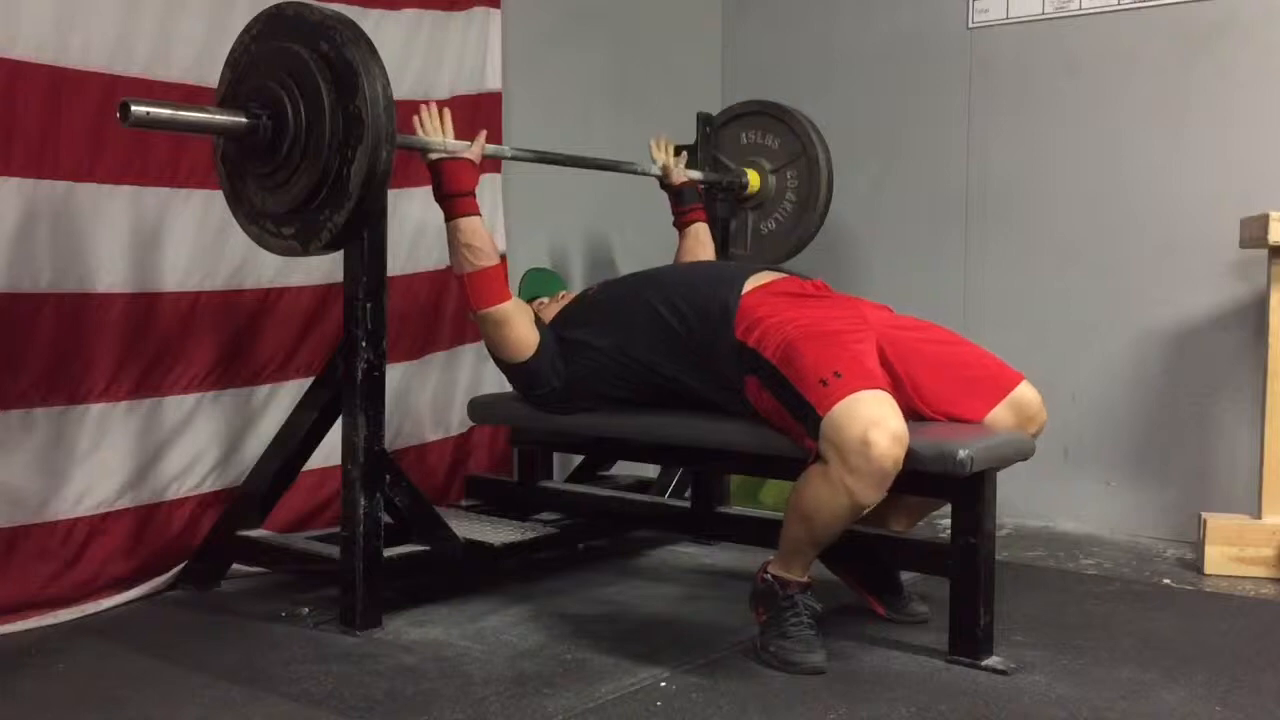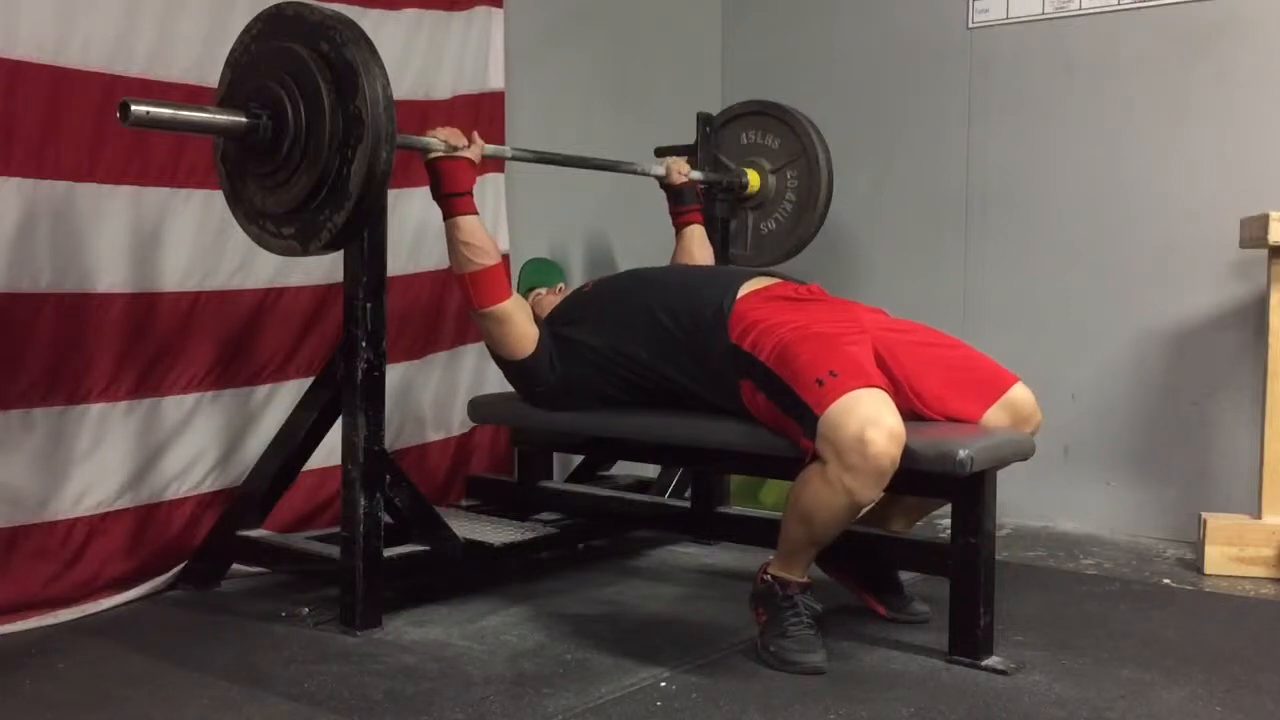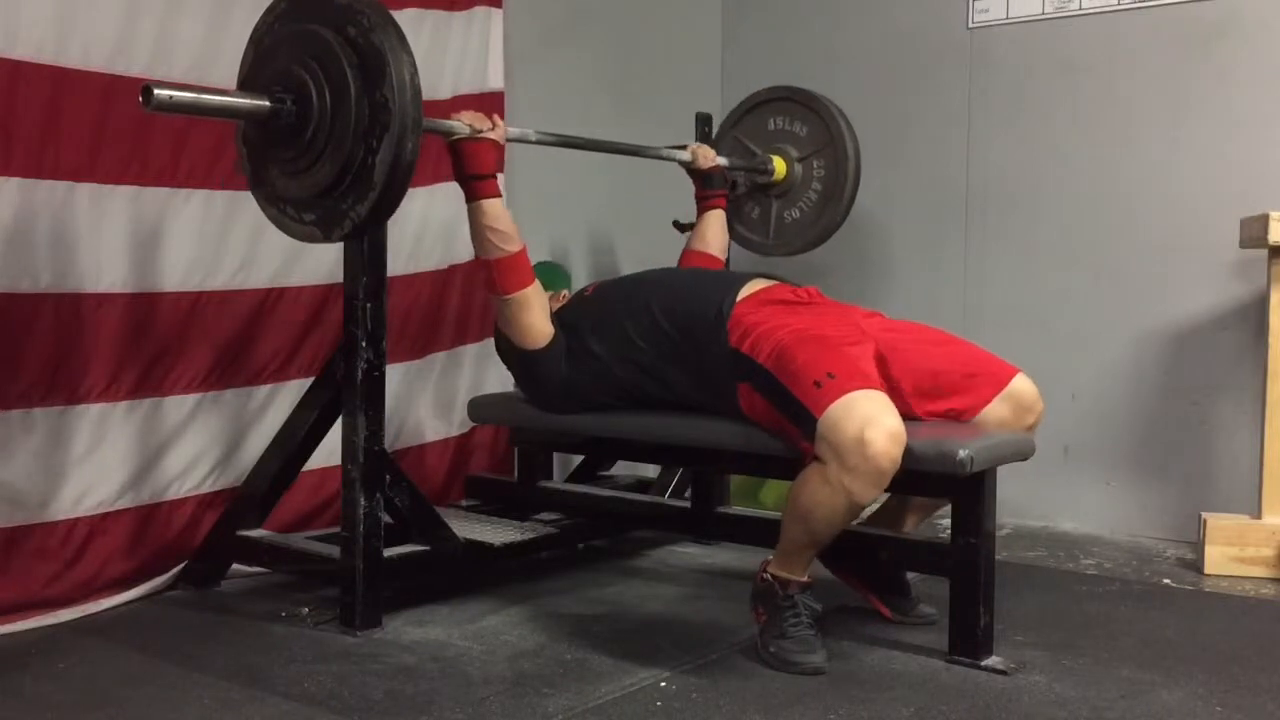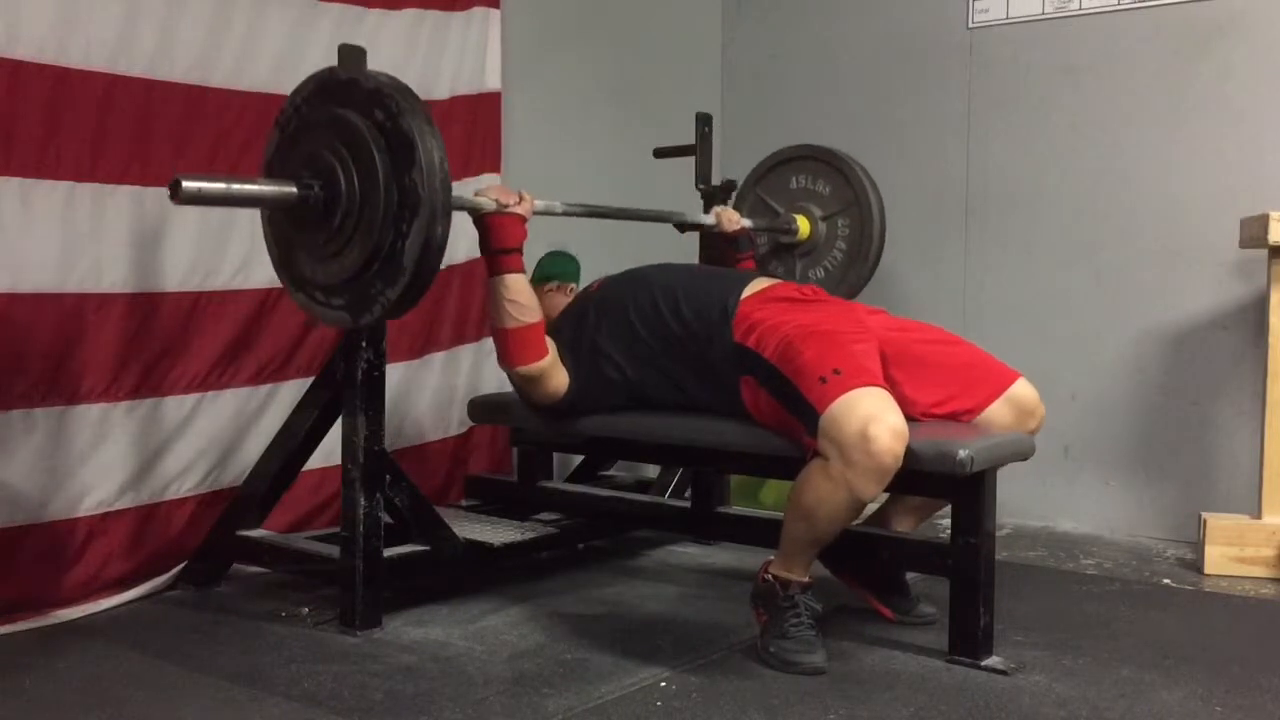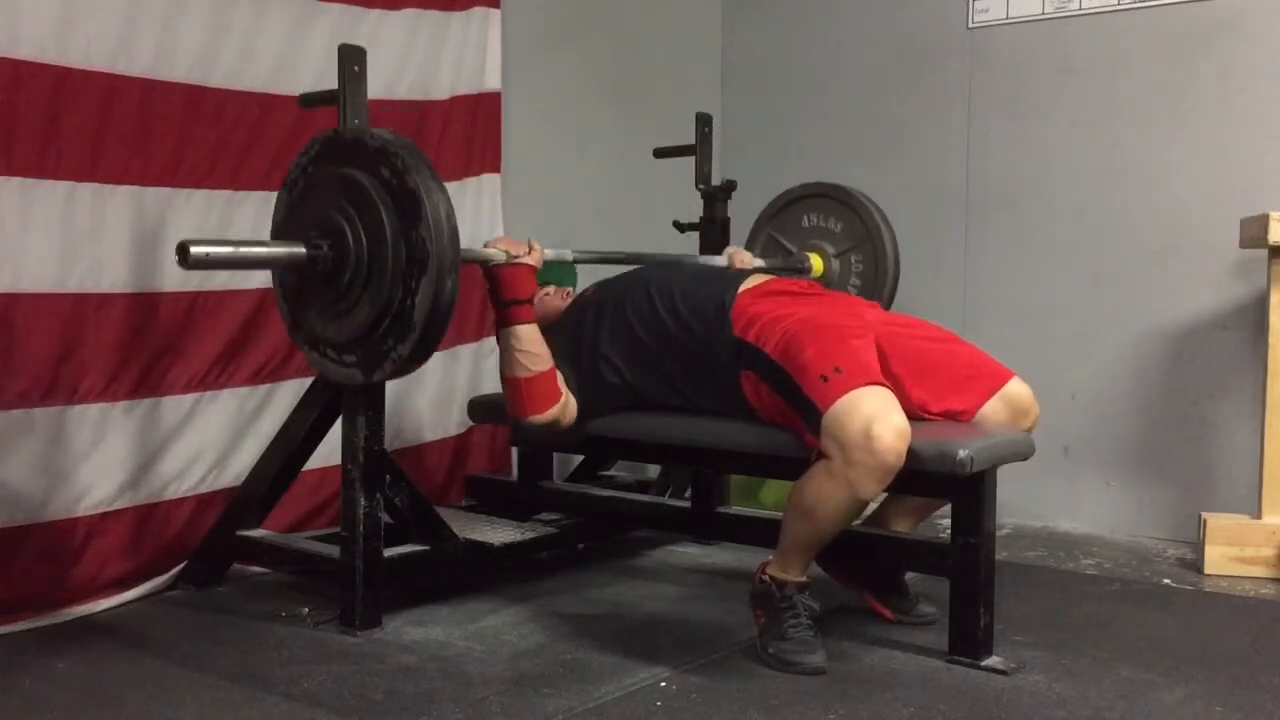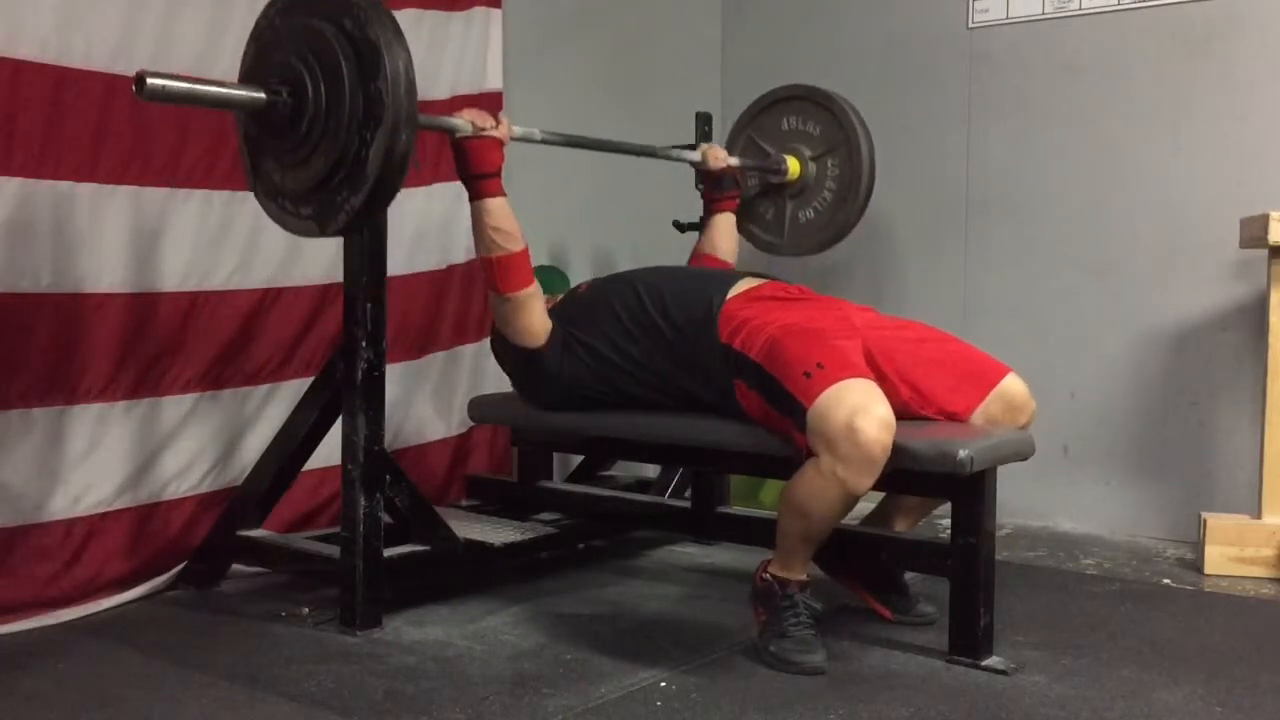
dt=0.7s
person 1, frame 1
left shoulder: (608, 318)
right shoulder: (556, 367)
left elbow: (694, 285)
right elbow: (487, 291)
left wrist: (683, 193)
right wrist: (455, 182)
left knee: (1019, 414)
right knee: (873, 445)
left ankle: (864, 545)
right ankle: (783, 585)
person 1, frame 2
left shoulder: (609, 319)
right shoulder: (554, 363)
left elbow: (694, 287)
right elbow: (490, 296)
left wrist: (685, 199)
right wrist: (454, 187)
left knee: (1014, 415)
right knee: (871, 443)
left ankle: (863, 547)
right ankle: (782, 586)
person 1, frame 3
left shoulder: (618, 319)
right shoulder: (560, 367)
left elbow: (704, 269)
right elbow: (507, 277)
left wrist: (710, 187)
right wrist: (478, 172)
left knee: (1016, 407)
right knee: (873, 442)
left ankle: (871, 552)
right ankle: (783, 586)
person 1, frame 4
left shoulder: (616, 320)
right shoulder: (564, 359)
right elbow: (525, 363)
left wrist: (739, 245)
right wrist: (503, 247)
left knee: (1017, 411)
right knee: (873, 439)
left ankle: (871, 552)
right ankle: (784, 586)
person 1, frame 5
left shoulder: (605, 316)
right shoulder: (561, 350)
right elbow: (540, 409)
left wrist: (744, 272)
right wrist: (512, 294)
left knee: (1012, 410)
right knee: (876, 441)
left ankle: (871, 550)
right ankle: (781, 586)
person 1, frame 6
left shoulder: (596, 323)
right shoulder: (552, 365)
left elbow: (713, 273)
right elbow: (508, 285)
left wrist: (721, 190)
right wrist: (482, 174)
left knee: (1009, 406)
right knee: (863, 434)
left ankle: (869, 551)
right ankle: (783, 585)
